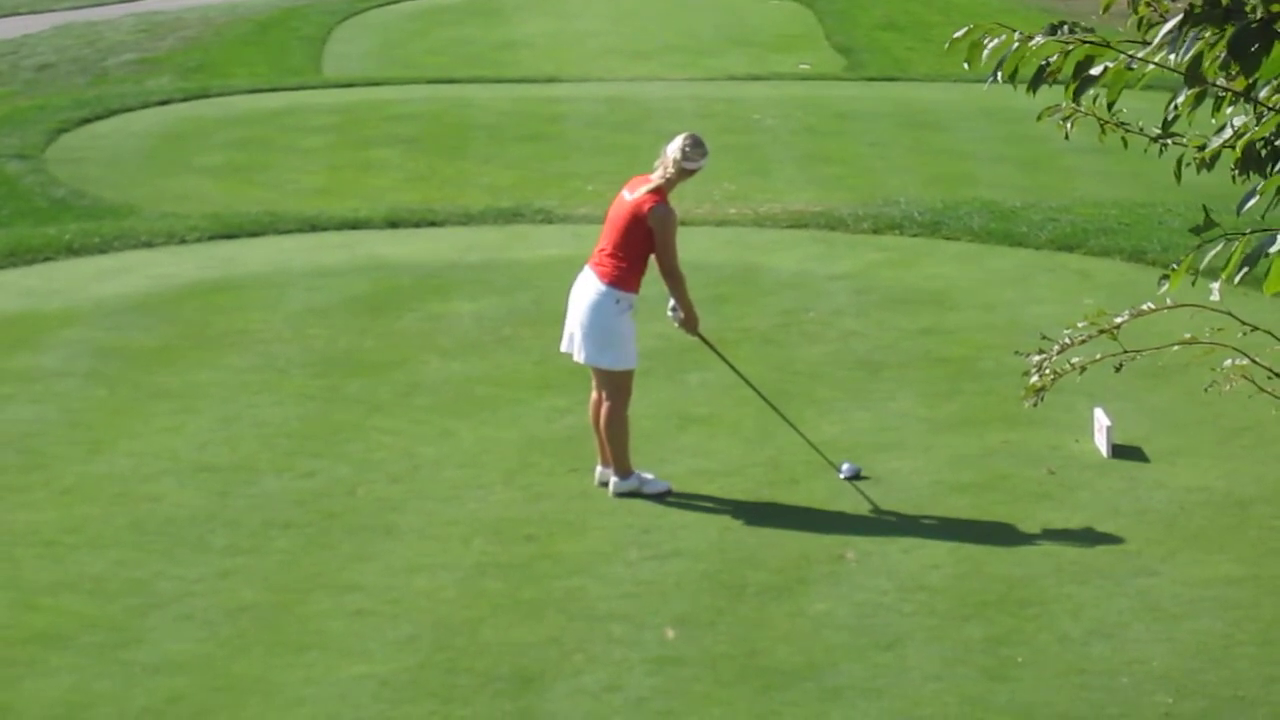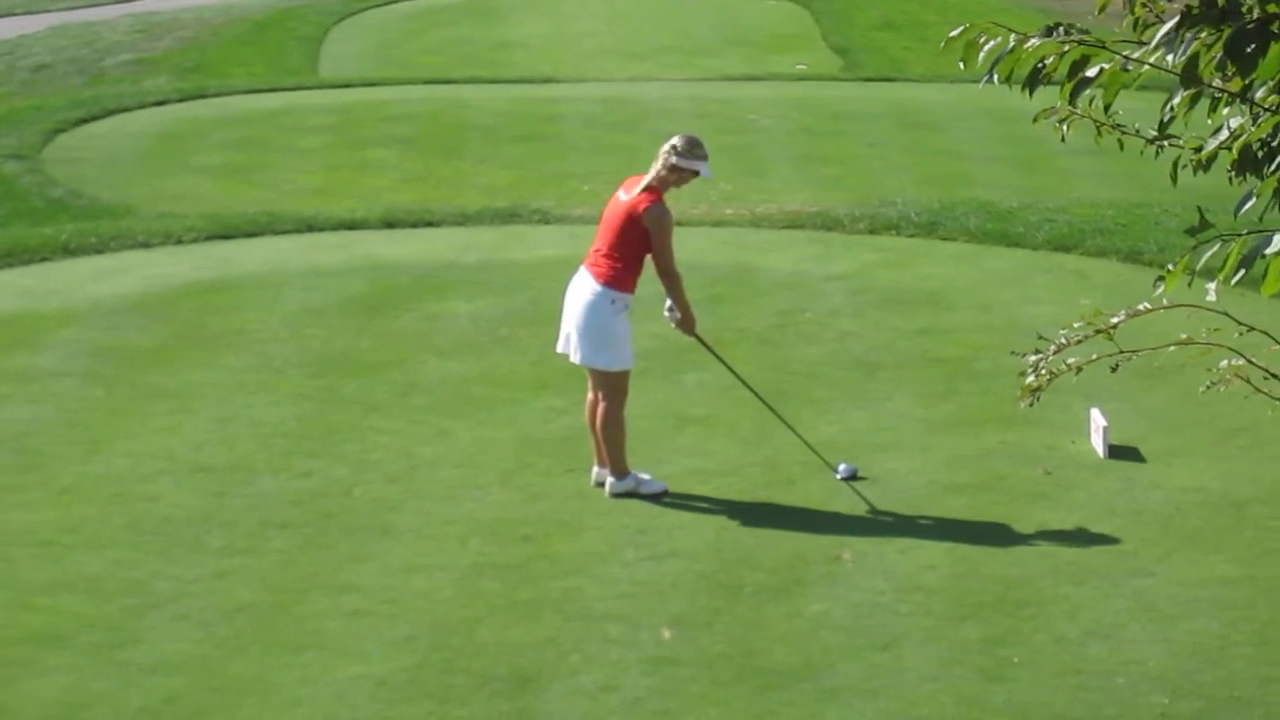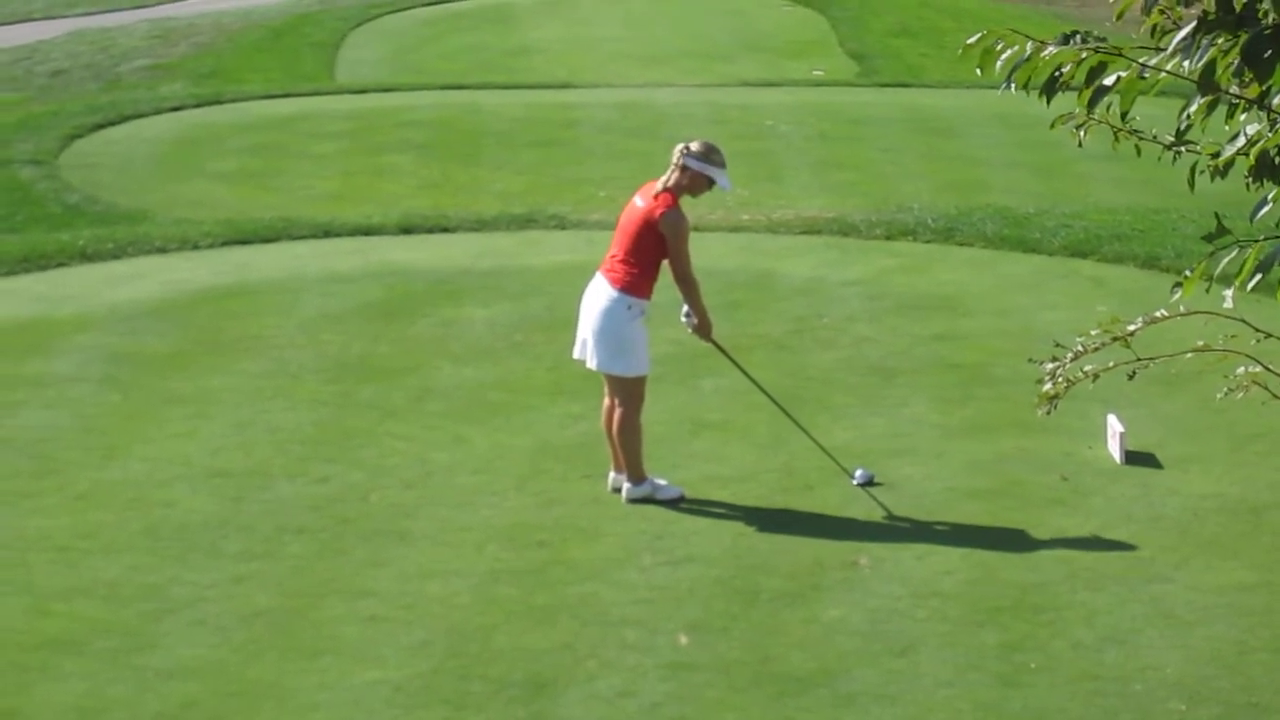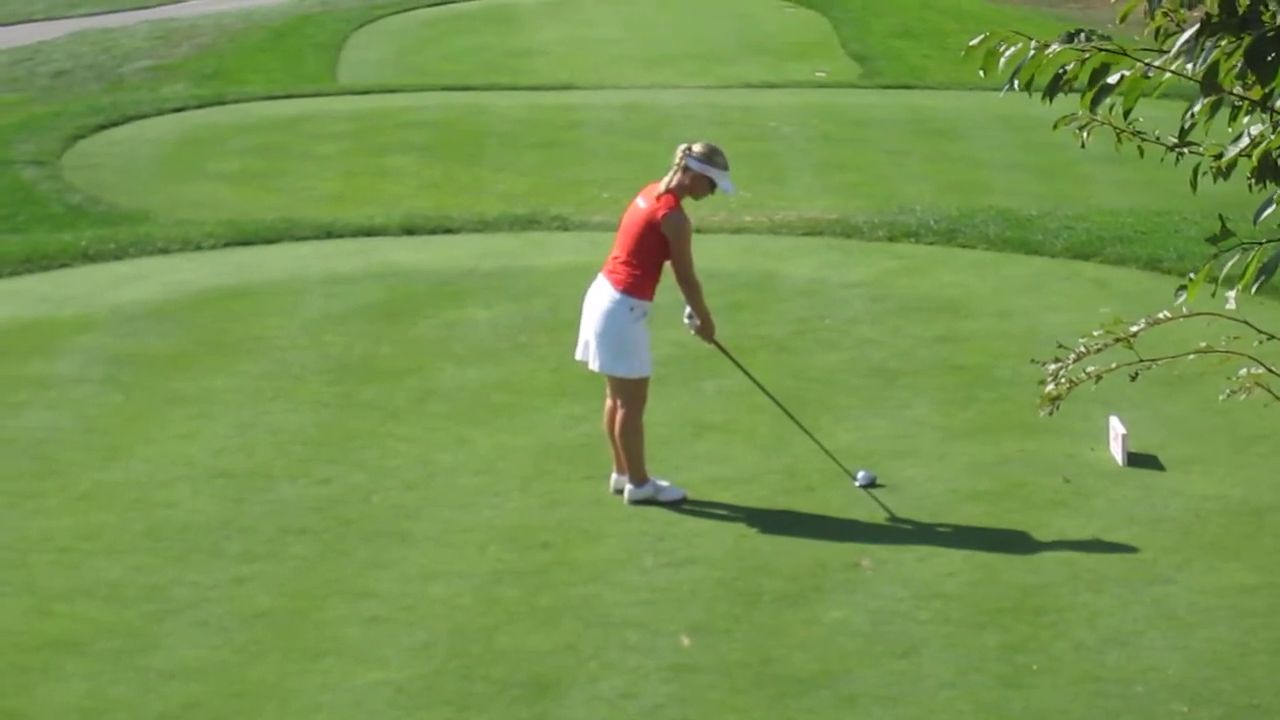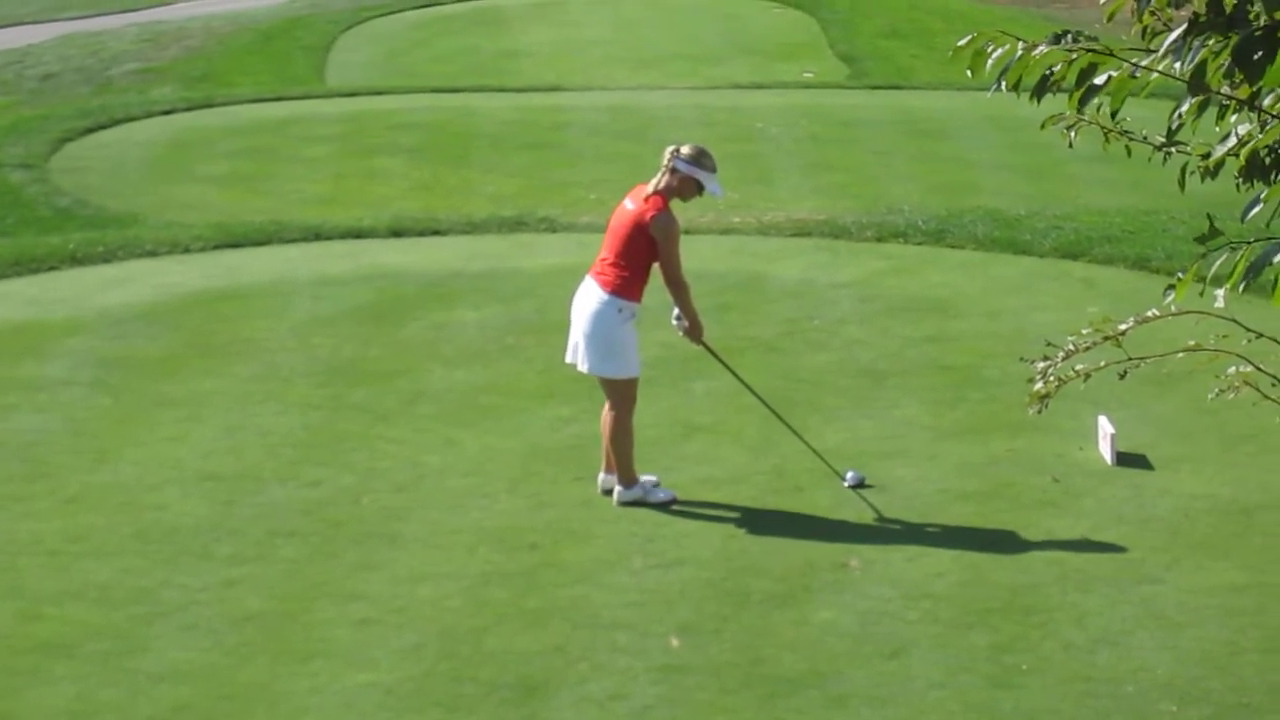
dt=0.2s
person 1, frame 1
left shoulder: (637, 184)
right shoulder: (660, 211)
right elbow: (670, 270)
left wrist: (675, 301)
right wrist: (689, 313)
left hip: (591, 286)
right hip: (609, 300)
left knee: (603, 389)
right knee: (618, 395)
left ankle: (607, 466)
right ankle: (623, 476)
person 1, frame 2
left shoulder: (633, 184)
right shoulder: (655, 211)
right elbow: (667, 270)
left wrist: (673, 302)
right wrist: (685, 313)
left hip: (587, 287)
right hip: (605, 300)
left knee: (599, 389)
right knee: (614, 395)
left ankle: (603, 466)
right ankle: (619, 477)
person 1, frame 3
left shoulder: (650, 190)
right shoulder: (672, 216)
right elbow: (683, 276)
left wrist: (691, 308)
right wrist: (702, 318)
left hip: (603, 293)
right hip: (621, 306)
left knee: (615, 395)
right knee: (630, 401)
left ankle: (620, 472)
right ankle: (636, 482)
person 1, frame 4
left shoulder: (653, 191)
right shoulder: (674, 218)
right elbow: (686, 278)
left wrist: (693, 310)
right wrist: (704, 320)
left hip: (605, 294)
right hip: (623, 308)
left knee: (618, 397)
right knee: (632, 402)
left ankle: (623, 473)
right ankle: (638, 484)
person 1, frame 5
left shoulder: (641, 192)
right shoulder: (662, 219)
right elbow: (674, 279)
left wrist: (683, 312)
right wrist: (693, 321)
left hip: (594, 296)
right hip: (611, 309)
left knee: (615, 398)
right knee: (622, 403)
left ankle: (612, 472)
right ankle: (627, 486)
